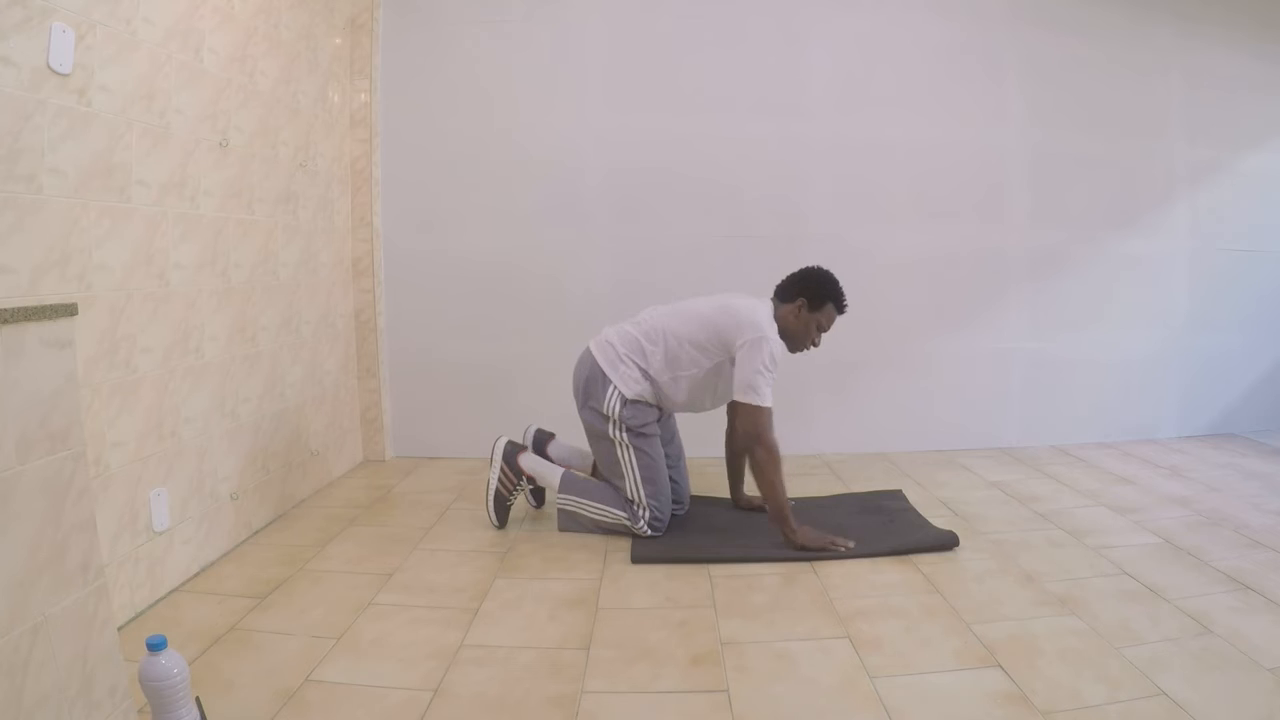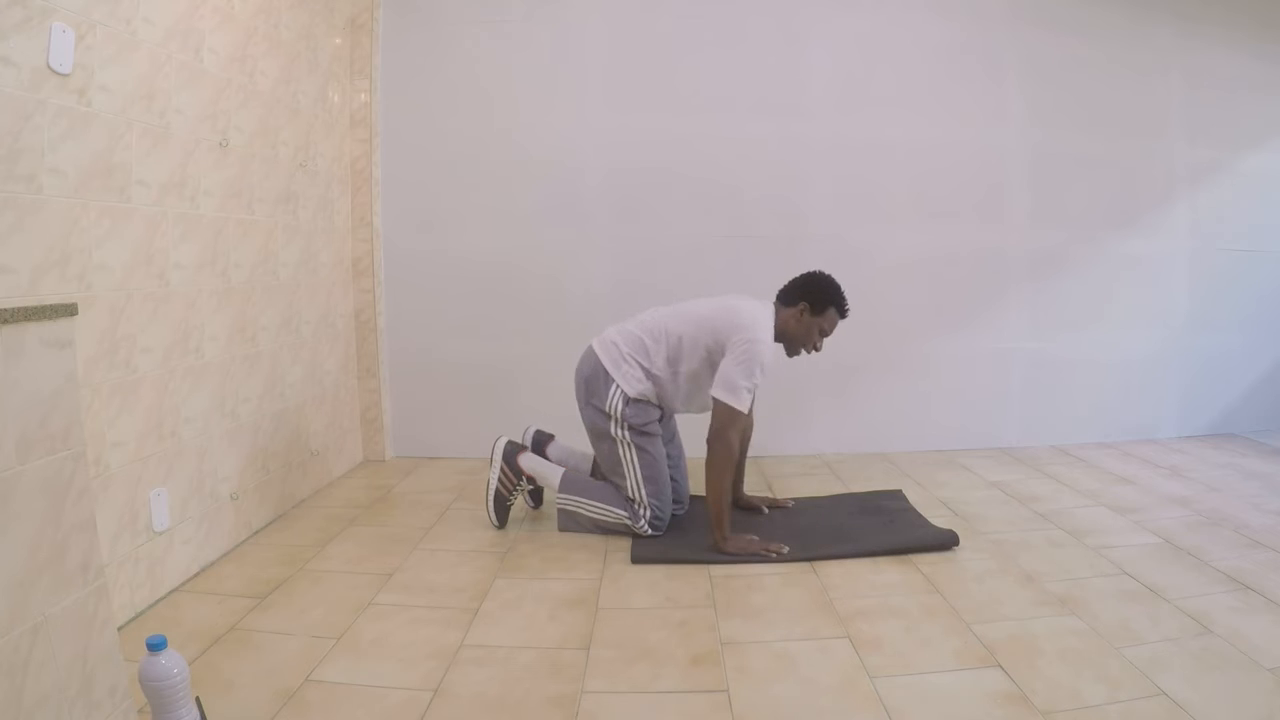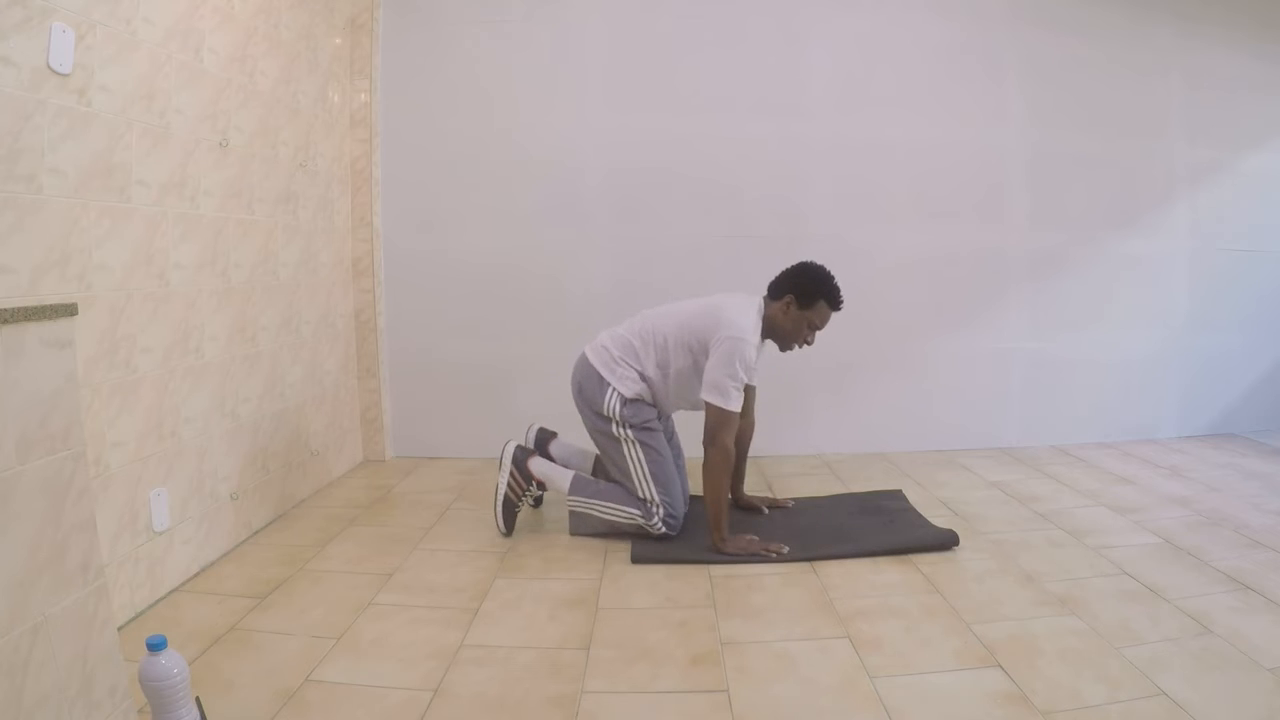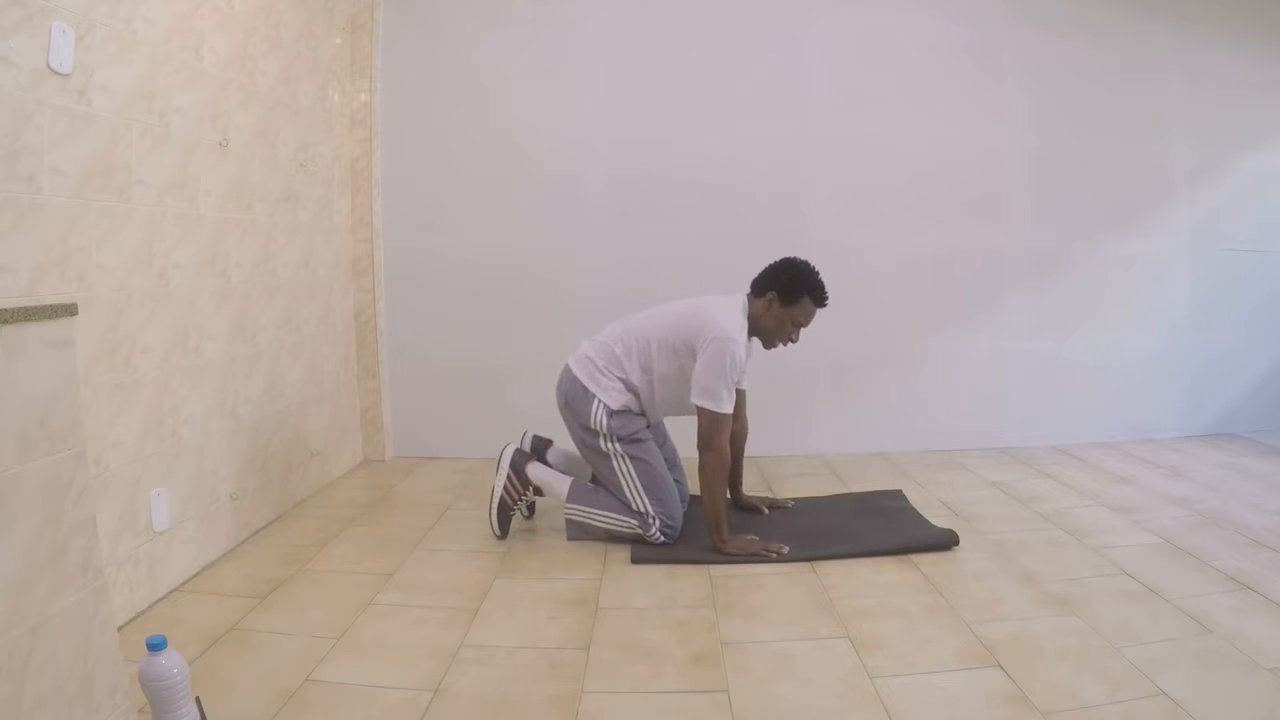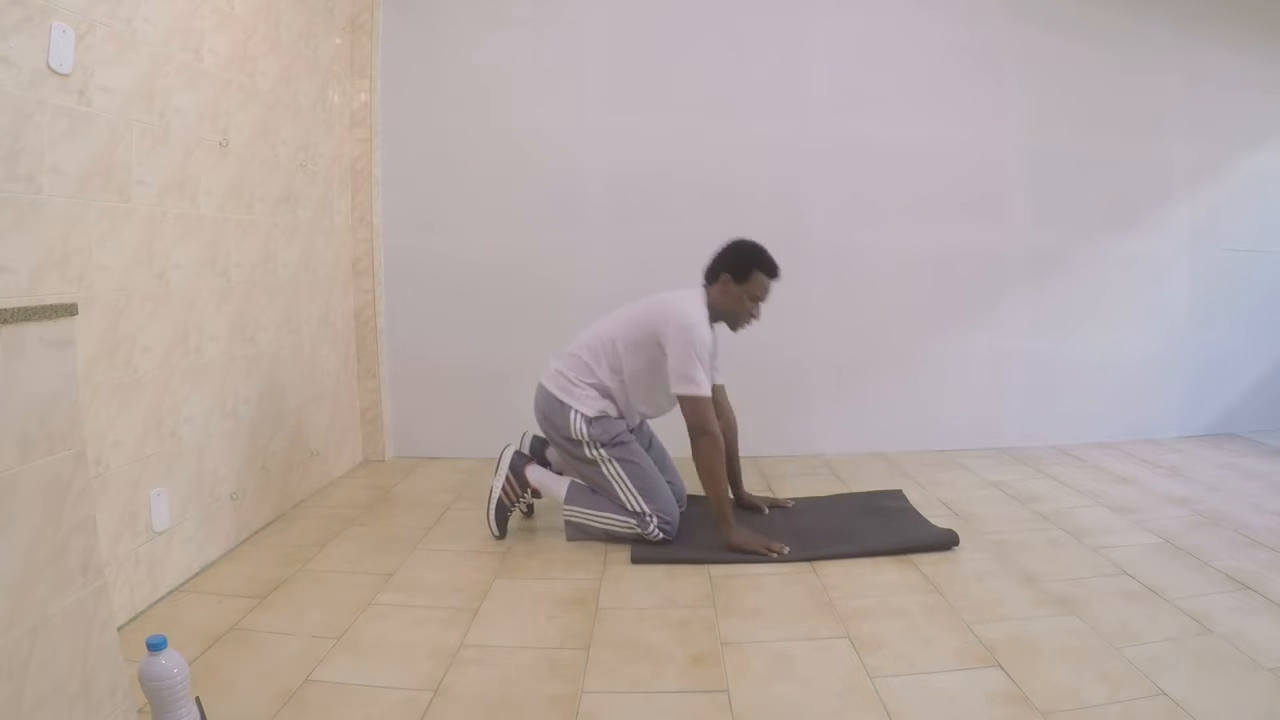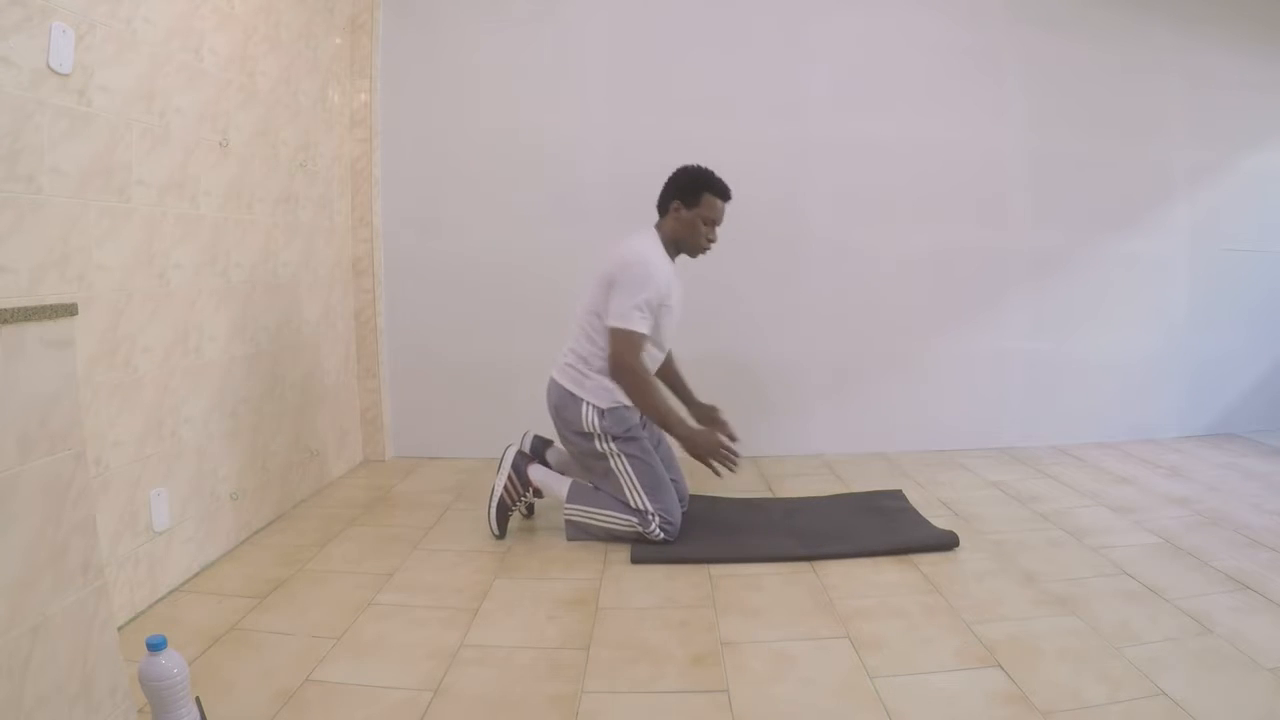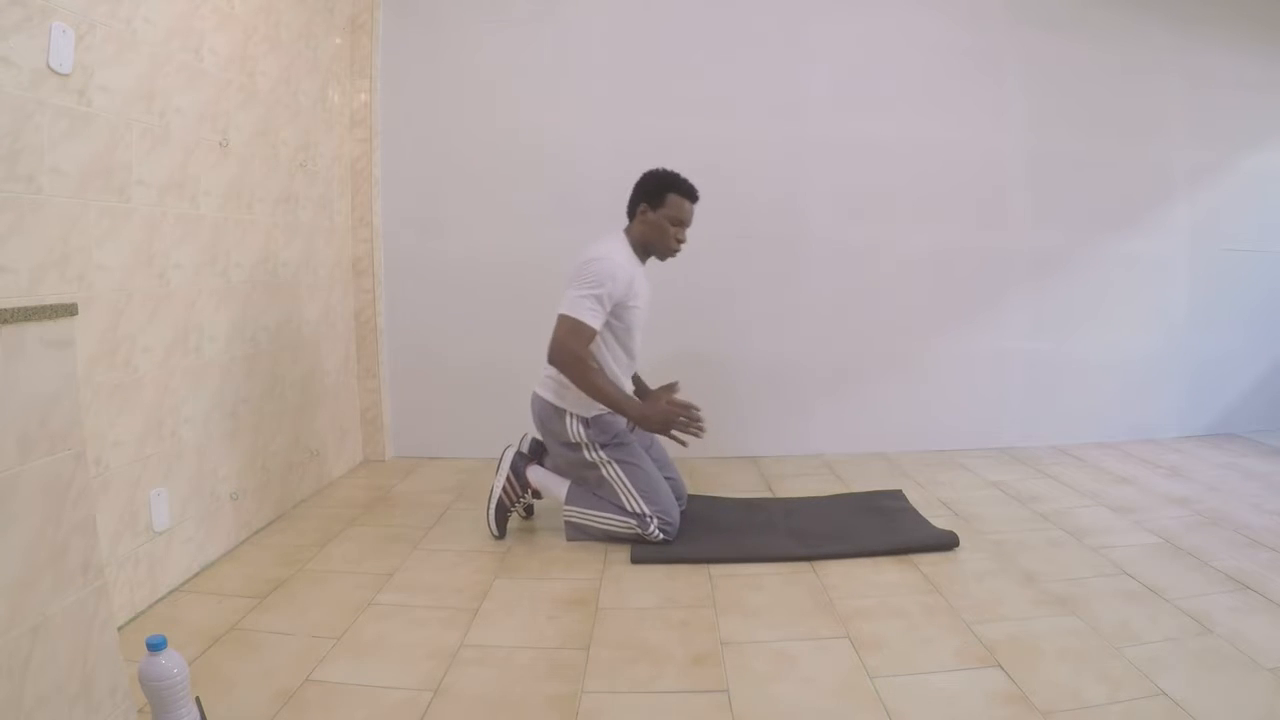
dt=0.4s
person 1, frame 1
left shoulder: (752, 319)
right shoulder: (762, 337)
left elbow: (740, 421)
right elbow: (759, 441)
left wrist: (739, 495)
right wrist: (790, 528)
left hip: (632, 381)
right hip: (613, 383)
left knee: (676, 500)
right knee: (649, 517)
left ankle: (549, 451)
right ankle: (521, 465)
person 1, frame 2
left shoulder: (753, 322)
right shoulder: (756, 341)
left elbow: (741, 423)
right elbow: (723, 439)
left wrist: (738, 494)
right wrist: (723, 536)
left hip: (631, 380)
right hip: (615, 382)
left knee: (675, 499)
right knee: (649, 516)
left ankle: (547, 451)
right ankle: (522, 464)
person 1, frame 3
left shoulder: (750, 322)
right shoulder: (739, 336)
left elbow: (743, 420)
right elbow: (717, 441)
left wrist: (738, 493)
right wrist: (722, 536)
left hip: (630, 383)
right hip: (609, 383)
left knee: (673, 497)
right knee: (662, 514)
left ankle: (551, 450)
right ankle: (532, 469)
person 1, frame 4
left shoulder: (733, 321)
right shoulder: (726, 337)
left elbow: (736, 422)
right elbow: (713, 445)
left wrist: (737, 493)
right wrist: (722, 538)
left hip: (616, 392)
right hip: (596, 396)
left knee: (676, 496)
right knee: (661, 522)
left ankle: (546, 457)
right ankle: (530, 476)
person 1, frame 5
left shoulder: (697, 320)
right shoulder: (689, 324)
left elbow: (722, 414)
right elbow: (704, 431)
left wrist: (740, 494)
right wrist: (728, 527)
left hip: (607, 407)
right hip: (576, 408)
left knee: (673, 497)
right knee: (659, 520)
left ankle: (547, 458)
right ankle: (528, 477)
person 1, frame 6
left shoulder: (657, 261)
right shoulder: (644, 264)
right elbow: (623, 364)
left wrist: (693, 404)
right wrist: (684, 434)
left hip: (613, 402)
right hip: (590, 403)
left knee: (675, 497)
right knee: (662, 521)
left ankle: (545, 456)
right ankle: (531, 477)
person 1, frame 7
left shoulder: (631, 266)
right shoulder: (609, 264)
right elbow: (564, 352)
left wrist: (649, 397)
right wrist: (639, 412)
left hip: (602, 411)
right hip: (576, 416)
left knee: (676, 496)
right knee: (661, 521)
left ankle: (544, 460)
right ankle: (532, 478)
